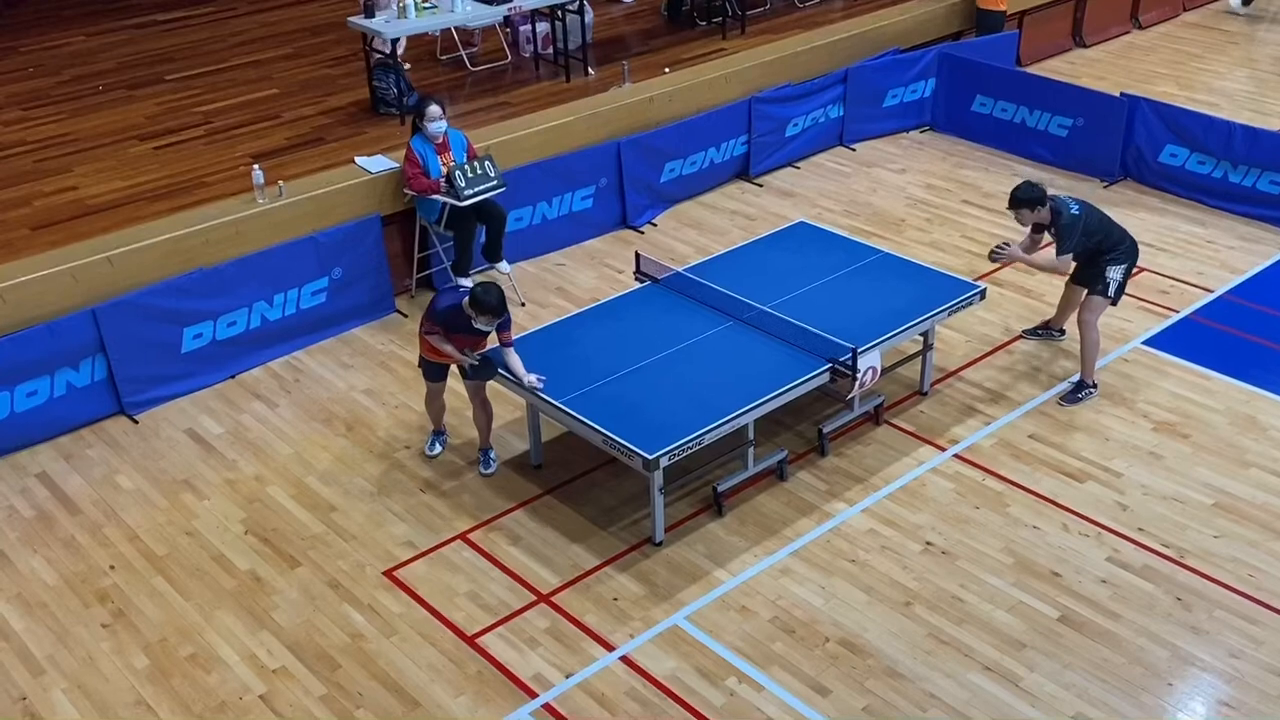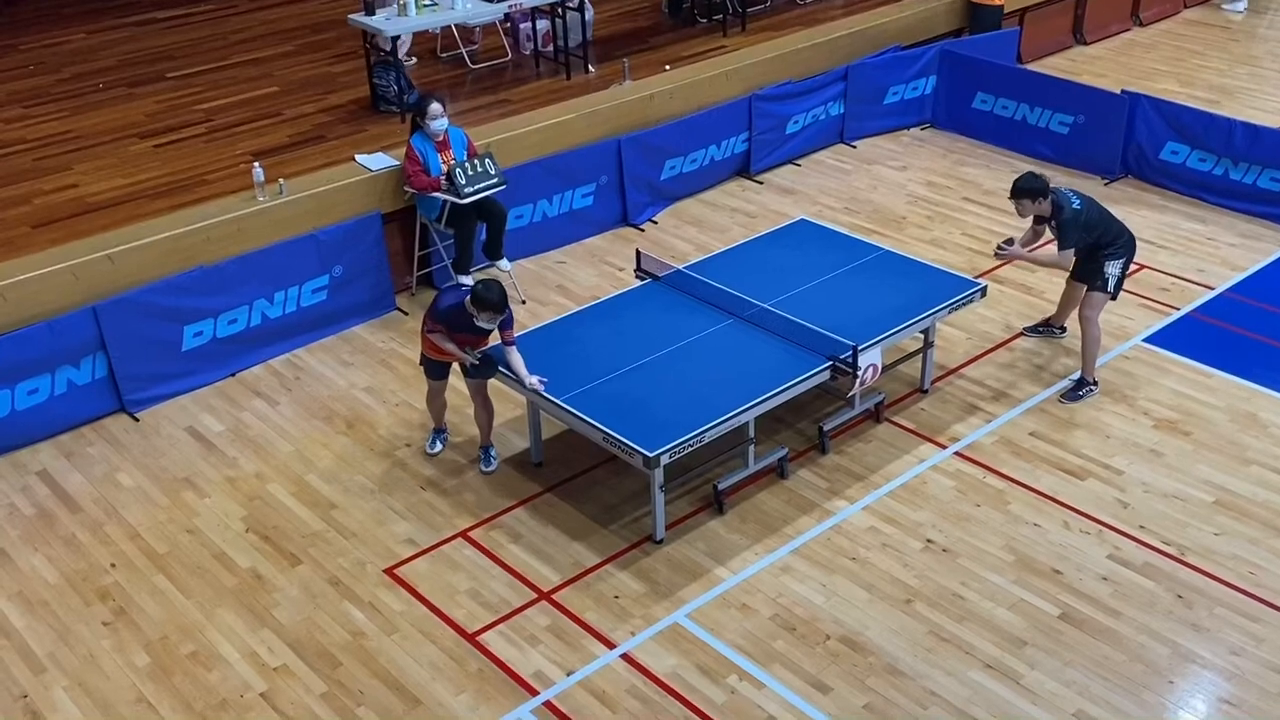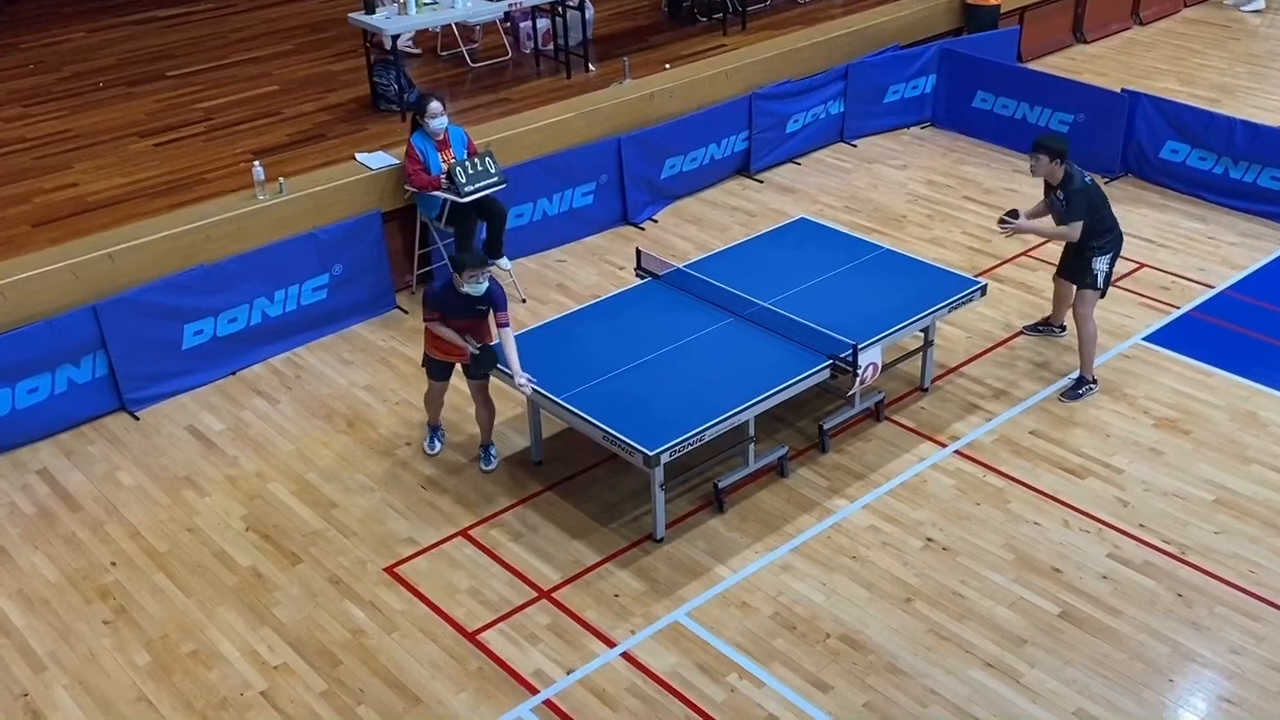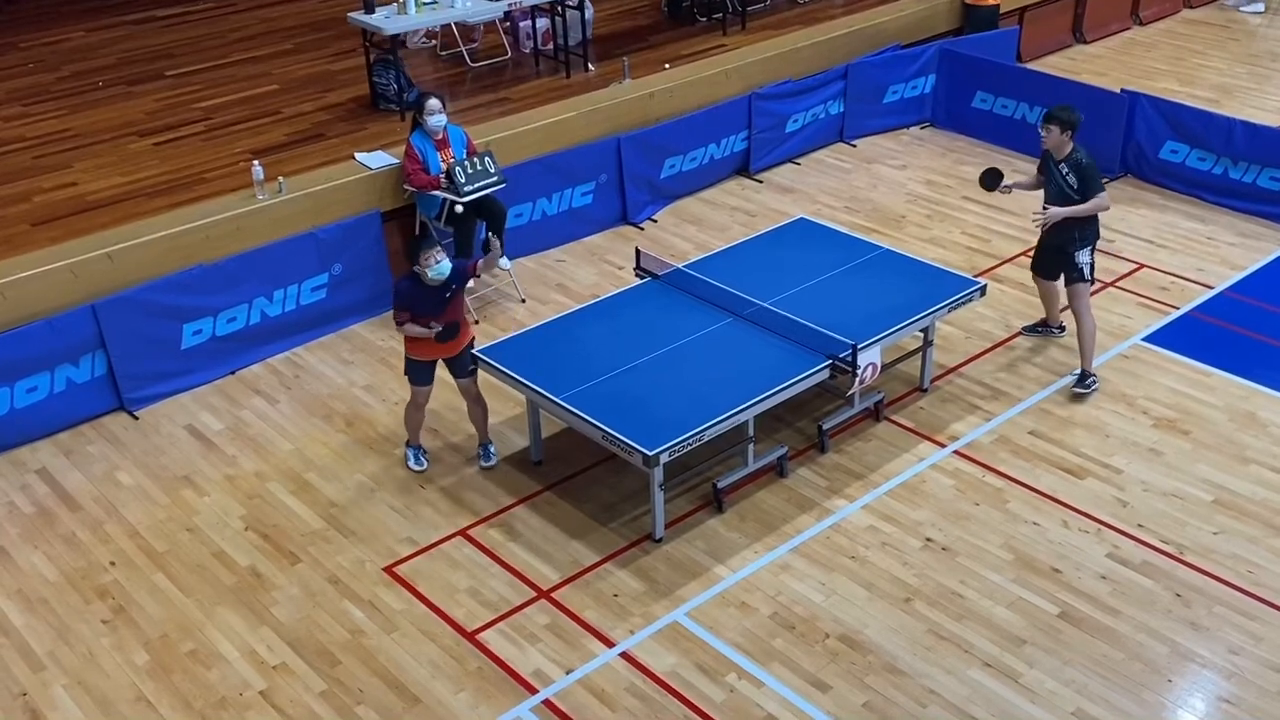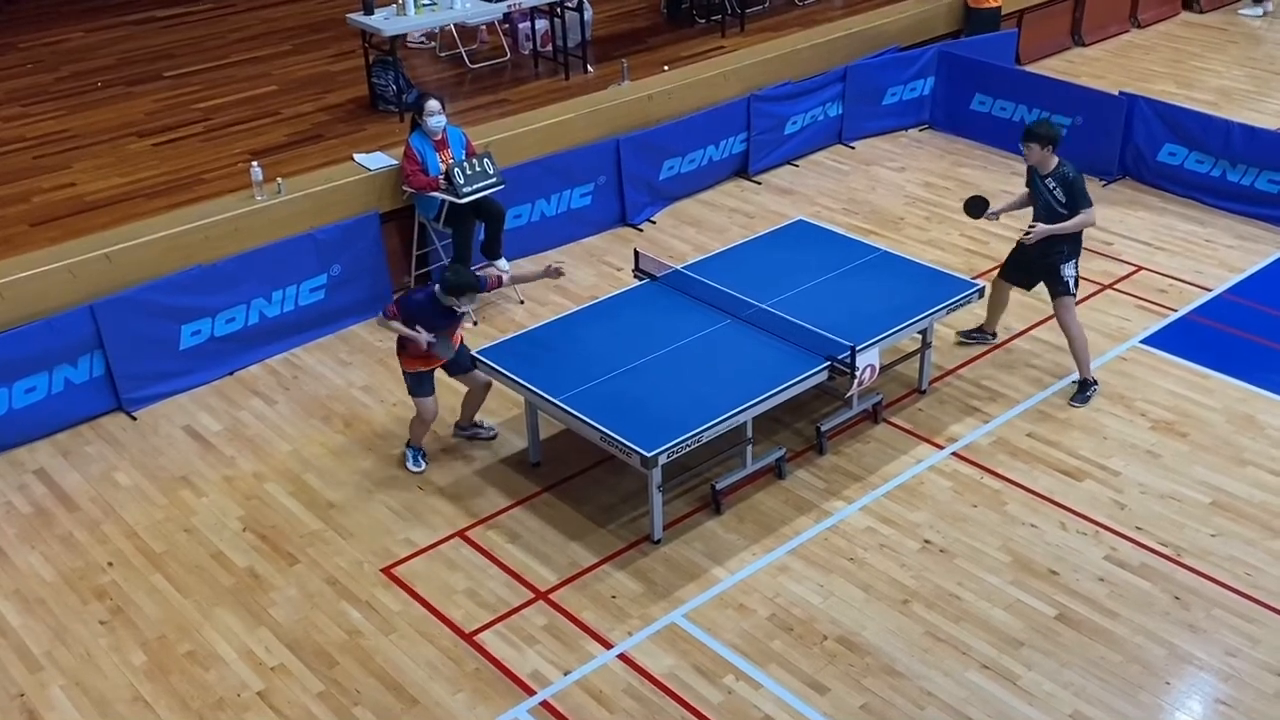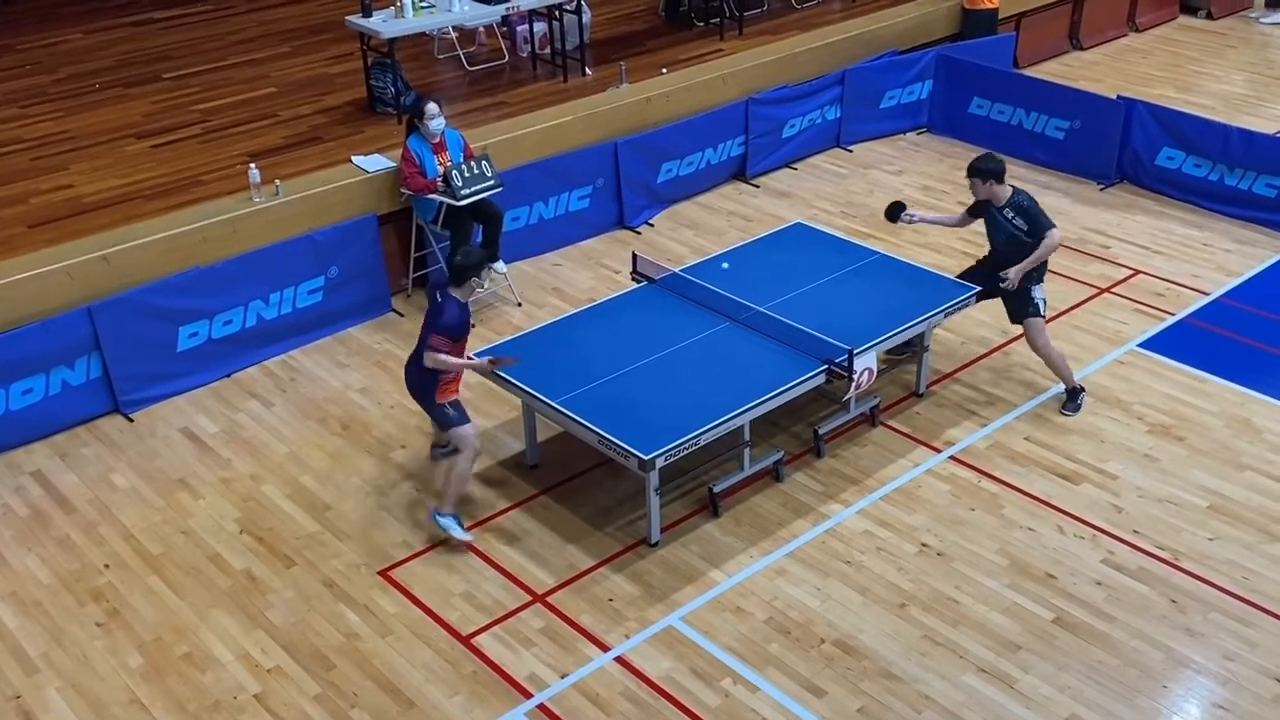
dt=0.5s
person 1, frame 1
left shoulder: (1067, 220)
right shoulder: (1045, 208)
left elbow: (1061, 267)
right elbow: (1034, 241)
left wrist: (1020, 257)
right wrist: (1012, 252)
left hip: (1117, 255)
right hip: (1094, 250)
left knee: (1087, 317)
right knee: (1073, 288)
left ankle: (1087, 384)
right ankle: (1055, 328)
person 1, frame 2
left shoulder: (1068, 215)
right shoulder: (1047, 201)
left elbow: (1064, 262)
right elbow: (1037, 231)
left wrist: (1021, 256)
right wrist: (1017, 246)
left hip: (1115, 250)
right hip: (1092, 245)
left knee: (1088, 313)
right knee: (1073, 285)
left ankle: (1088, 381)
right ankle: (1055, 325)
person 1, frame 3
left shoulder: (1076, 186)
right shoulder: (1051, 177)
left elbow: (1071, 233)
right elbow: (1048, 204)
left wrist: (1029, 228)
right wrist: (1024, 216)
left hip: (1102, 245)
right hip: (1081, 240)
left knee: (1082, 309)
right knee: (1062, 281)
left ankle: (1087, 379)
right ankle: (1055, 324)
person 1, frame 4
left shoulder: (1082, 163)
right shoulder: (1048, 154)
left elbow: (1103, 202)
left wrist: (1063, 212)
right wrist: (1014, 184)
left hip: (1078, 240)
right hip: (1052, 233)
left knee: (1079, 304)
right knee: (1042, 278)
left ankle: (1087, 374)
right ankle: (1052, 323)
person 1, frame 5
left shoulder: (1069, 177)
right shoulder: (1034, 169)
left elbow: (1089, 218)
left wrist: (1049, 230)
right wrist: (1002, 209)
left hip: (1061, 253)
right hip: (1033, 244)
left knee: (1066, 318)
right knee: (1000, 283)
left ankle: (1087, 381)
right ankle: (988, 331)
person 1, frame 6
left shoulder: (1024, 204)
right shoulder: (984, 201)
left elbow: (1054, 238)
right elbow: (963, 220)
left wrist: (1020, 269)
right wrist: (920, 217)
left hip: (1023, 278)
right hip: (993, 267)
left knee: (1038, 343)
left ankle: (1075, 389)
person 2, frame 1
left shoulder: (499, 314)
right shoulder: (442, 307)
left elbow: (508, 350)
right elbow: (430, 334)
left wrist: (524, 375)
right wrist: (460, 356)
left hip: (472, 350)
right hip: (437, 349)
left knee: (478, 397)
right knee: (435, 393)
left ankle: (485, 448)
right ankle: (438, 432)
person 2, frame 2
left shoulder: (501, 313)
right shoulder: (444, 306)
left elbow: (510, 349)
right elbow: (432, 332)
left wrist: (526, 377)
right wrist: (461, 354)
left hip: (474, 347)
right hip: (438, 347)
left knee: (480, 394)
right knee: (436, 391)
left ankle: (486, 446)
right ankle: (439, 430)
person 2, frame 3
left shoulder: (493, 290)
right shoulder: (436, 292)
left elbow: (505, 331)
right elbow: (433, 323)
left wrist: (516, 371)
right wrist: (462, 343)
left hip: (477, 346)
right hip: (441, 348)
left knee: (481, 396)
right knee: (436, 392)
left ankle: (487, 445)
right ankle: (434, 427)
person 2, frame 4
left shoulder: (456, 270)
right shoulder: (406, 288)
left elbow: (483, 266)
right elbow: (401, 325)
left wrist: (494, 254)
right wrist: (430, 333)
left hip: (459, 342)
right hip: (421, 349)
left knee: (472, 393)
right knee: (419, 400)
left ankle: (484, 444)
right ankle: (413, 445)
person 2, frame 5
left shoulder: (469, 286)
right shoulder: (417, 301)
left elbow: (507, 279)
right elbow: (384, 319)
left wrist: (543, 274)
right wrist: (414, 336)
left hip: (450, 346)
right hip: (416, 358)
left knee: (482, 382)
right knee: (428, 414)
left ankle: (464, 426)
right ankle: (413, 448)
person 2, frame 6
left shoulder: (442, 290)
right shoulder: (452, 316)
right elbow: (431, 359)
right wrist: (470, 363)
left hip: (417, 375)
right hip: (434, 386)
right knee: (471, 447)
left ankle: (441, 446)
right ankle: (445, 513)
person 3, frame 1
left shoulder: (457, 136)
right shoulder: (416, 146)
left elbow: (474, 162)
right elbow: (413, 181)
right wrist: (436, 186)
right hip: (437, 202)
left knee: (498, 214)
right knee: (467, 222)
left ankle: (493, 256)
right ankle: (461, 273)
person 3, frame 2
left shoulder: (457, 134)
right shoulder: (416, 144)
right elbow: (413, 179)
right wrist: (437, 183)
right hip: (437, 200)
left knee: (498, 212)
right knee: (467, 219)
left ankle: (494, 254)
right ankle: (462, 271)
person 3, frame 3
left shoulder: (457, 133)
right shoulder: (416, 143)
right elbow: (414, 177)
right wrist: (437, 182)
right hip: (438, 199)
left knee: (498, 211)
right knee: (467, 218)
left ankle: (494, 252)
person 3, frame 4
left shoulder: (457, 132)
right shoulder: (416, 141)
right elbow: (413, 177)
right wrist: (437, 181)
right hip: (437, 198)
left knee: (497, 210)
right knee: (466, 218)
person 3, frame 5
left shoulder: (456, 134)
right shoulder: (415, 143)
right elbow: (412, 178)
right wrist: (436, 182)
right hip: (436, 199)
left knee: (496, 211)
right knee: (465, 220)
left ankle: (493, 253)
person 3, frame 6
left shoulder: (454, 136)
right shoulder: (413, 146)
right elbow: (410, 181)
right wrist: (434, 185)
right hip: (435, 202)
left knee: (495, 213)
right knee: (463, 222)
left ankle: (490, 255)
